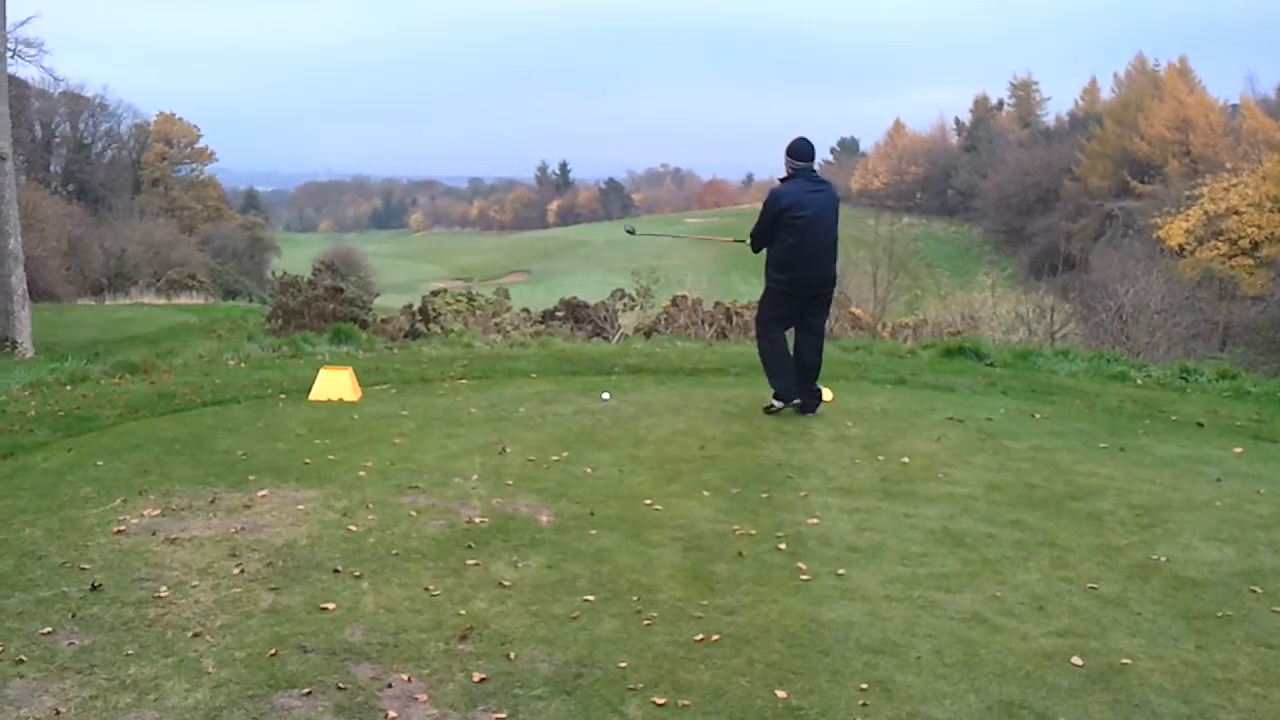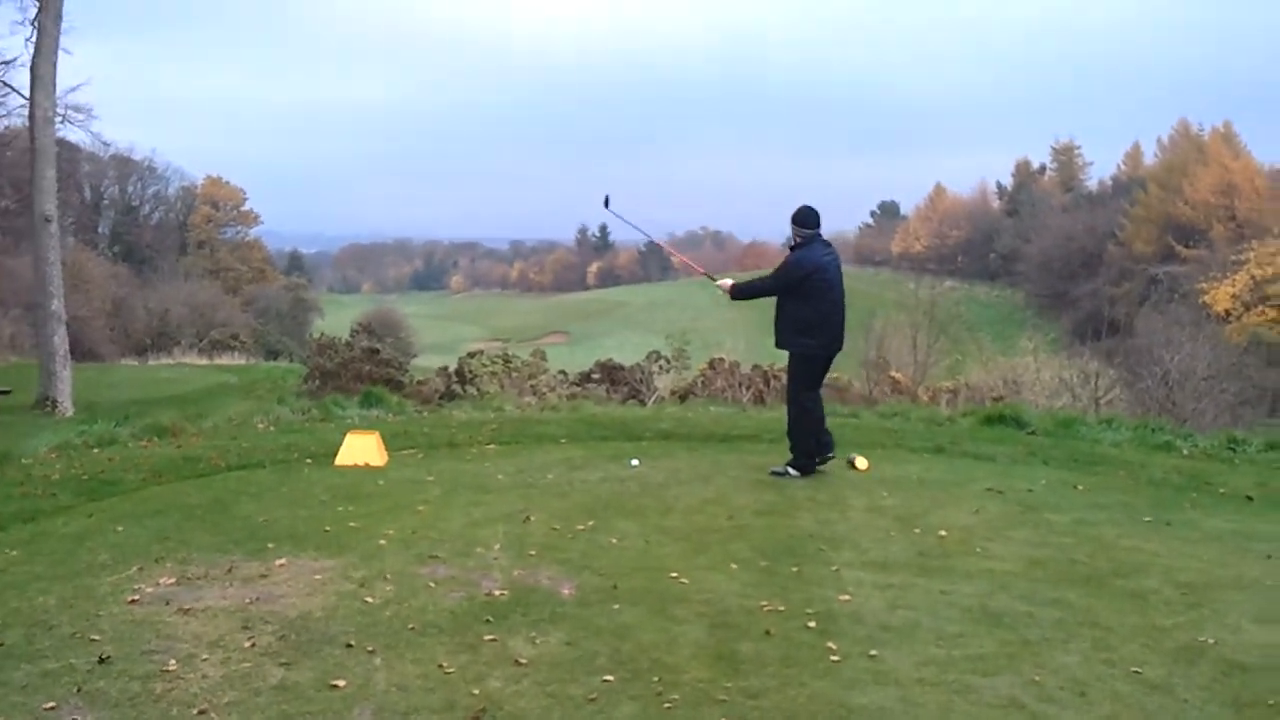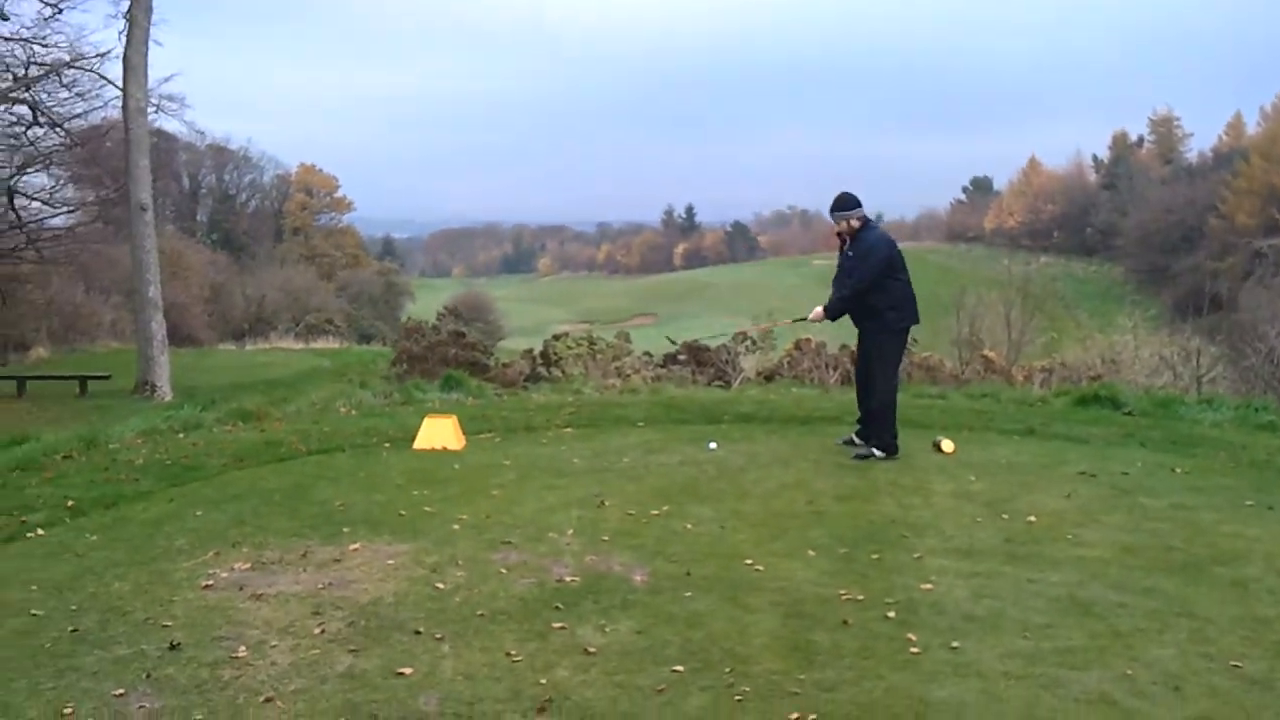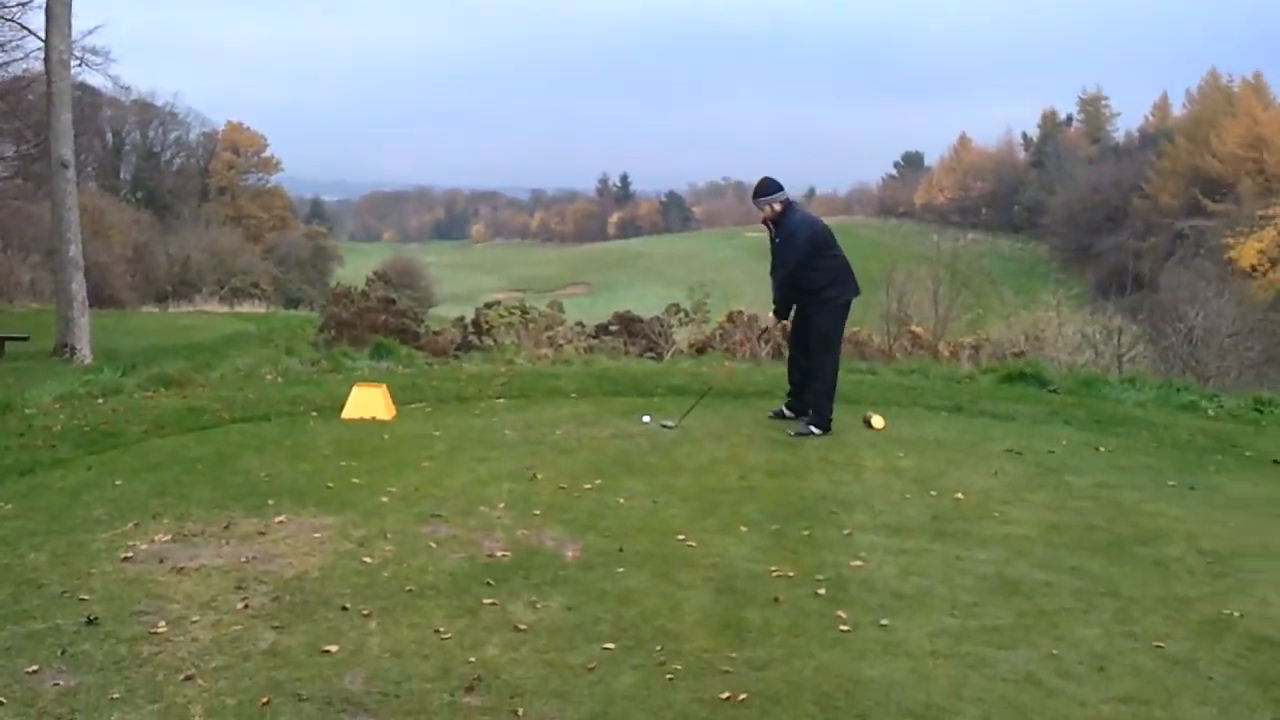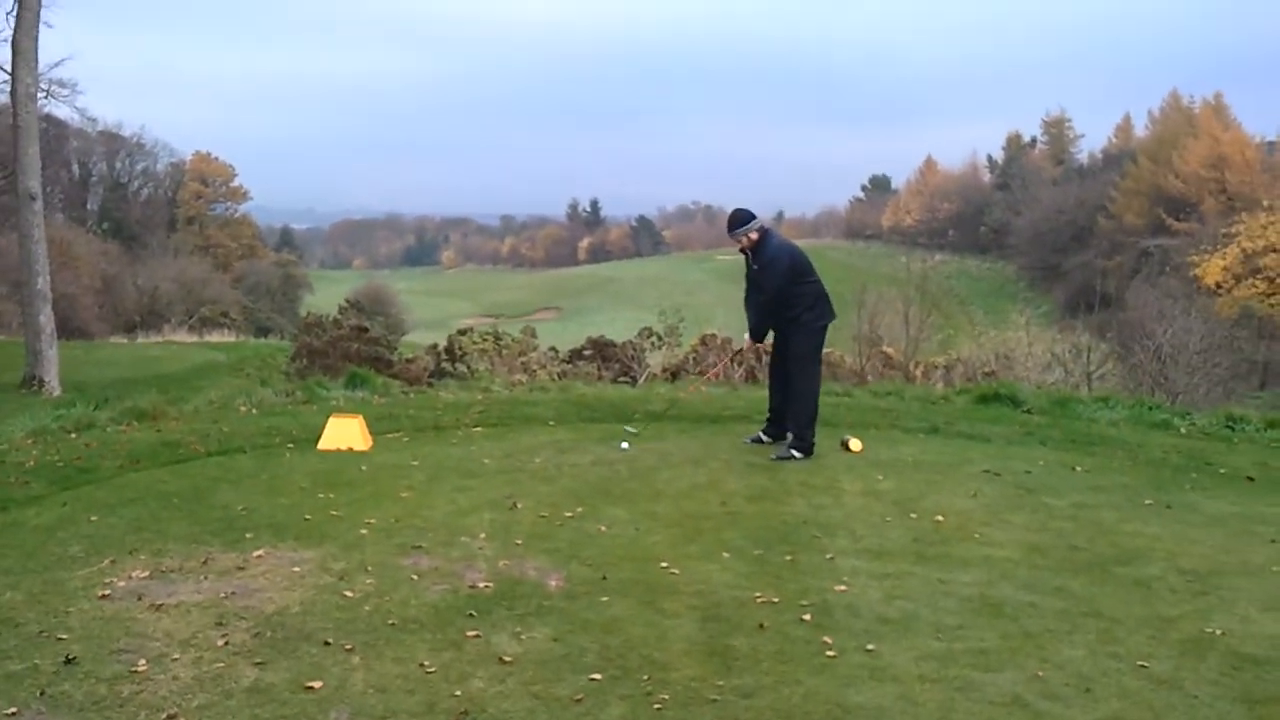
dt=0.5s
person 1, frame 1
left shoulder: (781, 194)
right shoulder: (829, 192)
left elbow: (760, 235)
left wrist: (755, 243)
left hip: (786, 279)
right hip: (822, 279)
left knee: (769, 330)
right knee: (811, 337)
left ankle: (787, 392)
right ankle: (808, 398)
person 1, frame 2
left shoulder: (803, 260)
right shoulder: (824, 253)
left elbow: (771, 285)
right elbow: (779, 282)
left wrist: (734, 288)
right wrist: (741, 286)
left hip: (810, 341)
right hip: (824, 338)
left knee: (800, 398)
right knee: (808, 393)
left ankle: (802, 463)
right ankle: (822, 446)
person 1, frame 3
left shoulder: (876, 242)
right shoulder: (851, 241)
left elbow: (857, 286)
right elbow: (844, 279)
left wrist: (828, 310)
right wrist: (830, 306)
left hip: (891, 318)
right hip: (872, 318)
left knee: (882, 379)
right knee: (865, 375)
left ankle: (884, 444)
right ankle: (867, 432)
person 1, frame 4
left shoulder: (798, 226)
right shoulder: (779, 223)
left elbow: (789, 272)
right elbow: (779, 267)
left wrist: (779, 311)
right wrist: (779, 304)
left hip: (831, 293)
right hip: (810, 293)
left knee: (823, 354)
right knee: (798, 345)
left ankle: (819, 421)
right ankle: (798, 403)
person 1, frame 5
left shoulder: (777, 252)
right shoulder: (755, 250)
left elbow: (769, 299)
right elbow: (754, 293)
left wrist: (755, 335)
right wrist: (754, 329)
left hip: (808, 318)
right hip: (788, 318)
left knee: (803, 377)
right knee: (779, 372)
left ankle: (802, 443)
right ankle: (776, 429)
